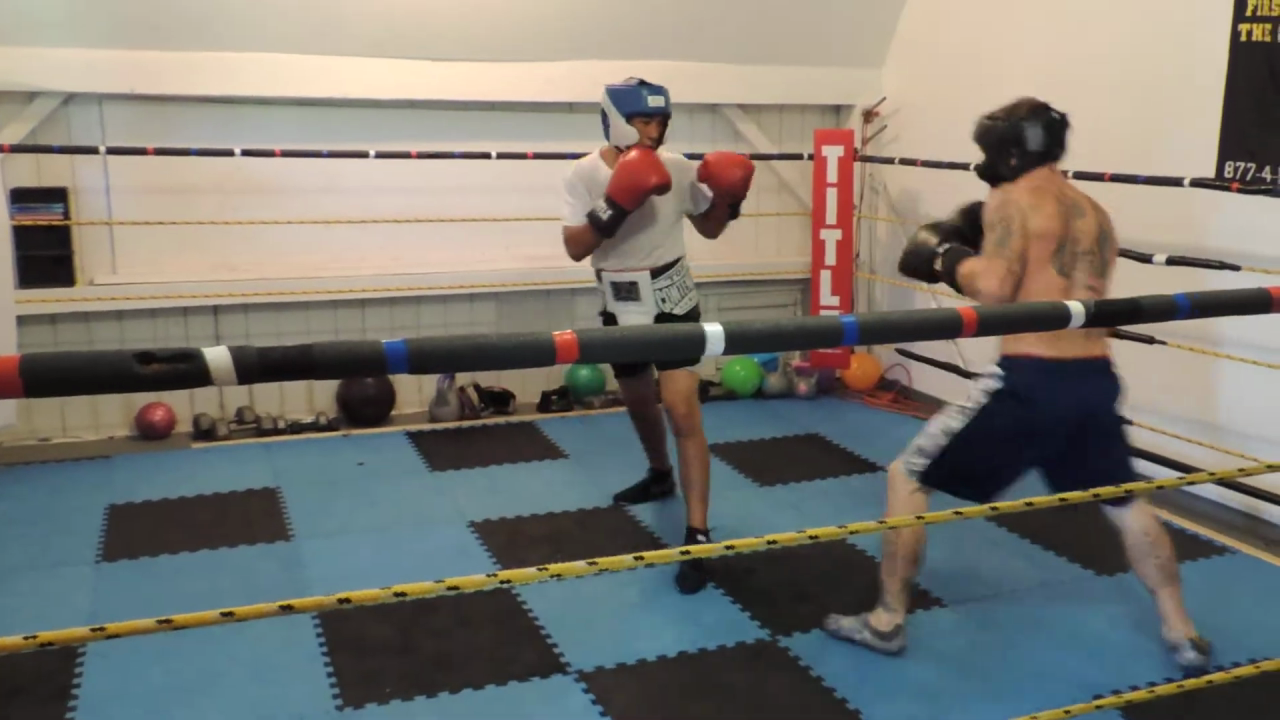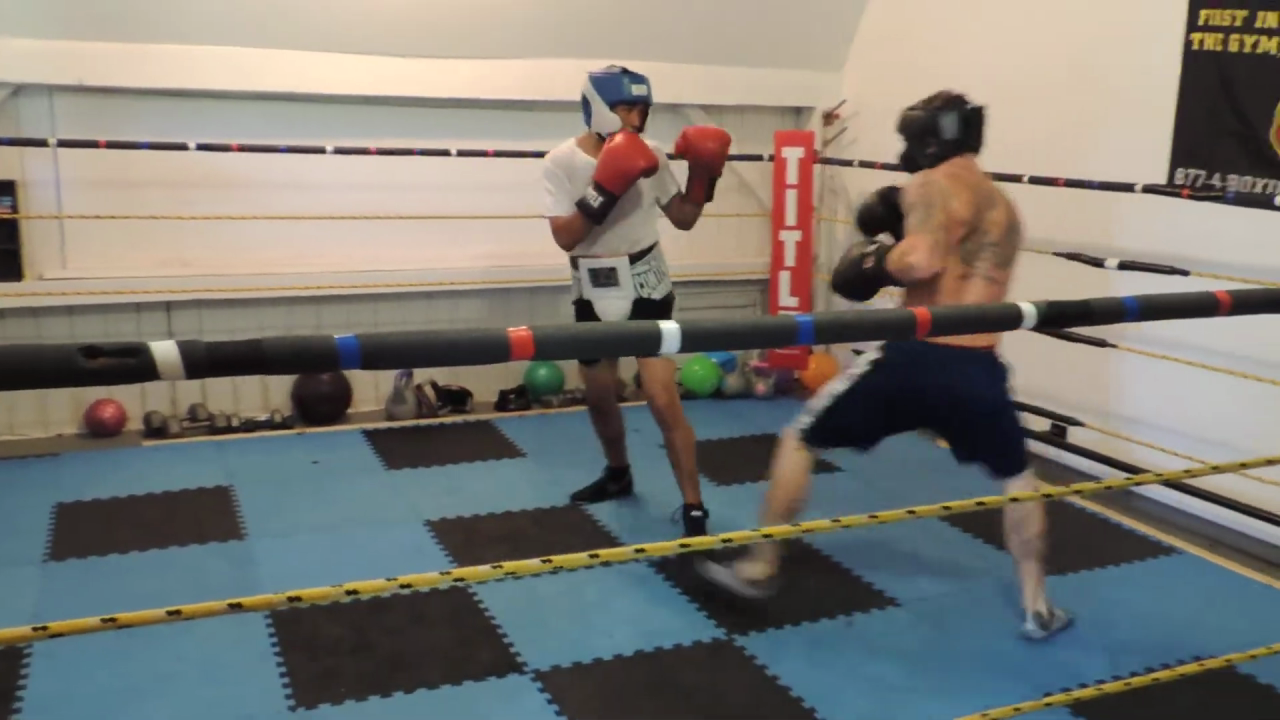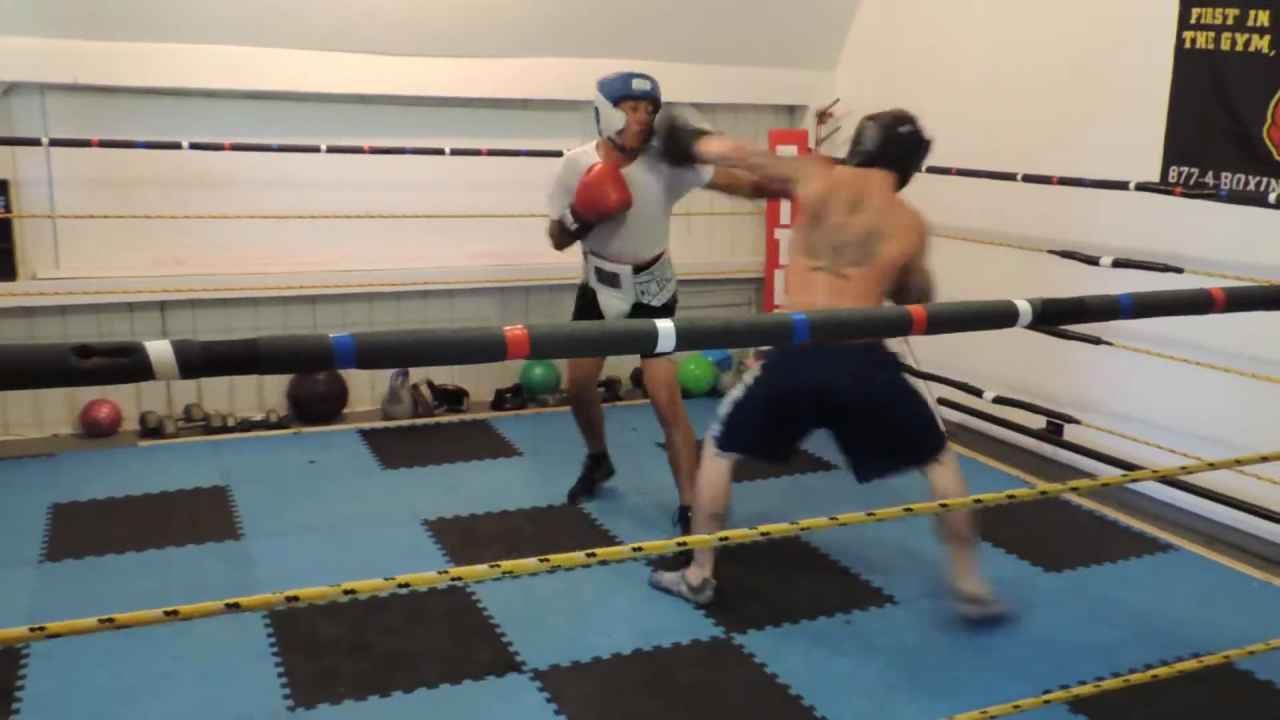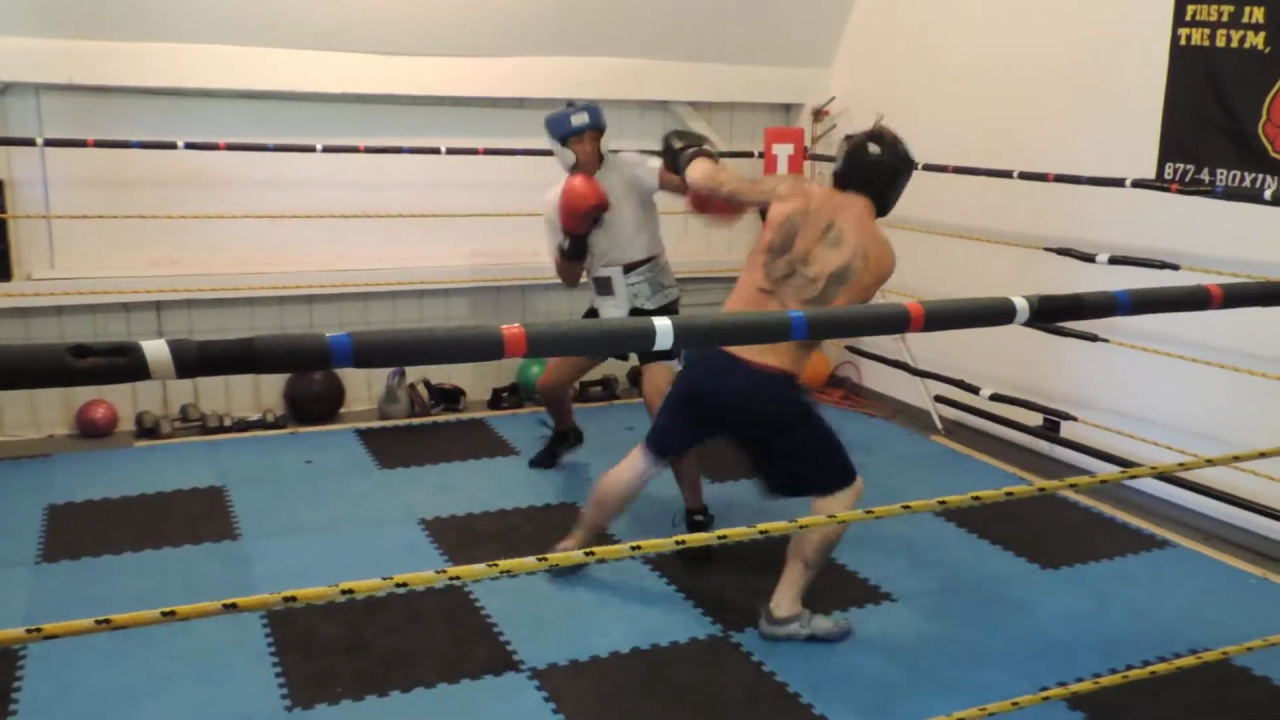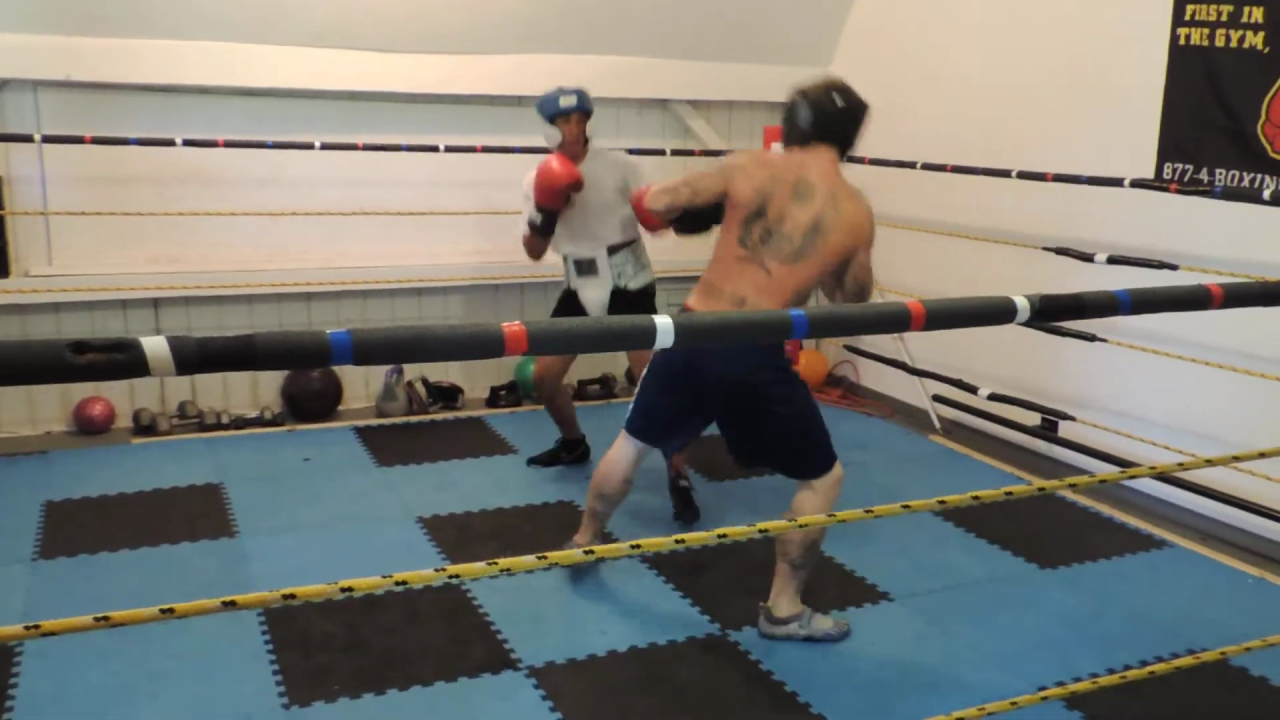
dt=0.2s
person 1, frame 1
left shoulder: (1013, 199)
right shoulder: (1094, 214)
left elbow: (993, 286)
left wrist: (946, 256)
right wrist: (979, 242)
left hip: (1028, 382)
right hip: (1091, 383)
left knee: (906, 478)
right knee: (1126, 506)
left ankle: (888, 619)
right ankle: (1181, 633)
person 1, frame 2
left shoulder: (933, 185)
right shoulder: (1006, 210)
left elbow: (922, 263)
left wrist: (875, 260)
left hip: (910, 360)
right hip: (977, 368)
left knee: (796, 442)
right knee: (1015, 479)
left ankle: (759, 569)
right ankle: (1038, 607)
person 1, frame 3
left shoulder: (823, 178)
right shoulder: (912, 226)
left elbow: (730, 154)
right elbow: (919, 299)
left wrist: (685, 140)
left hip: (792, 358)
right hip: (862, 364)
left knee: (719, 453)
right knee: (939, 463)
left ankle: (698, 575)
right ankle: (969, 585)
person 1, frame 4
left shoulder: (796, 197)
right shoulder: (880, 256)
left elbow: (706, 178)
left wrist: (689, 152)
left hip: (709, 364)
right hip: (770, 389)
left knee: (645, 458)
right knee: (843, 489)
left ankle: (573, 546)
right ankle: (785, 609)
person 1, frame 5
left shoulder: (751, 168)
right shoulder: (857, 214)
left elbow: (650, 204)
right elbow: (852, 296)
left wrist: (689, 209)
right hip: (755, 356)
left knee: (634, 442)
right knee: (822, 478)
left ankle: (583, 547)
right ankle: (783, 609)
person 2, frame 1
left shoulder: (676, 169)
right shoulder: (583, 174)
left elbow: (710, 228)
right elbow: (576, 248)
left wrist: (727, 199)
right wrist: (616, 202)
left hip: (671, 300)
right hip: (619, 305)
left knee: (682, 414)
right knee: (640, 403)
left ankle: (698, 535)
right ankle: (659, 474)
person 2, frame 2
left shoulder: (648, 157)
right shoulder: (561, 163)
left elbow: (683, 218)
right elbow: (565, 236)
left wrist: (703, 173)
right wrist: (605, 187)
left hip: (646, 288)
right hip: (592, 293)
left knee: (663, 401)
right knee: (599, 395)
left ankle: (693, 509)
right ankle: (617, 474)
person 2, frame 3
left shoulder: (668, 161)
right shoulder: (576, 165)
left elbow: (734, 182)
right elbow: (557, 240)
left wrist: (775, 182)
right wrist: (581, 217)
left hip: (651, 292)
right hip: (599, 288)
left knee: (665, 402)
right knee: (577, 385)
left ankle: (690, 510)
right ankle: (598, 459)
person 2, frame 4
left shoulder: (631, 169)
right shoulder: (562, 199)
left elbow: (683, 185)
right elbow: (569, 276)
right wrist: (572, 236)
left hip: (652, 301)
right hip: (605, 305)
left knee: (663, 407)
right knee: (549, 385)
left ankle: (696, 509)
right ankle: (566, 433)
person 2, frame 5
left shoulder: (616, 164)
right shoulder: (539, 179)
right elbow: (534, 251)
right wrist: (545, 212)
left hip: (629, 283)
right hip: (581, 288)
right knee: (544, 377)
left ankle: (679, 481)
right ankle: (572, 442)
